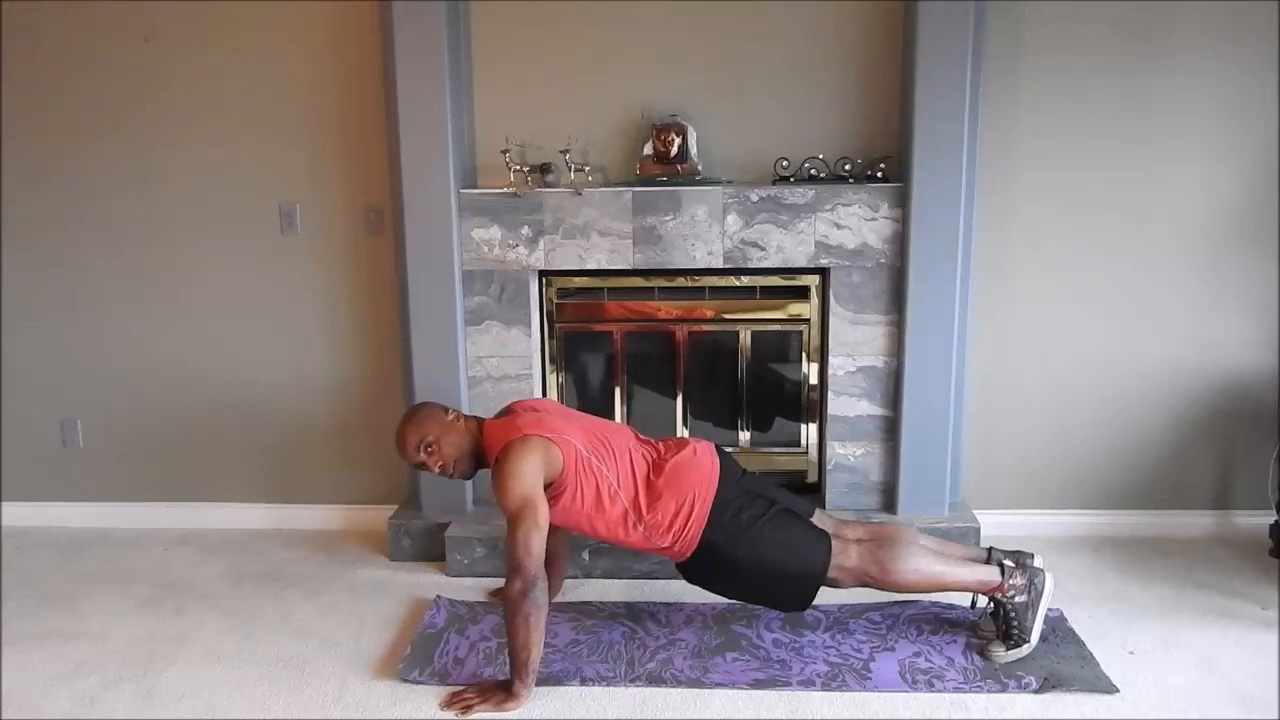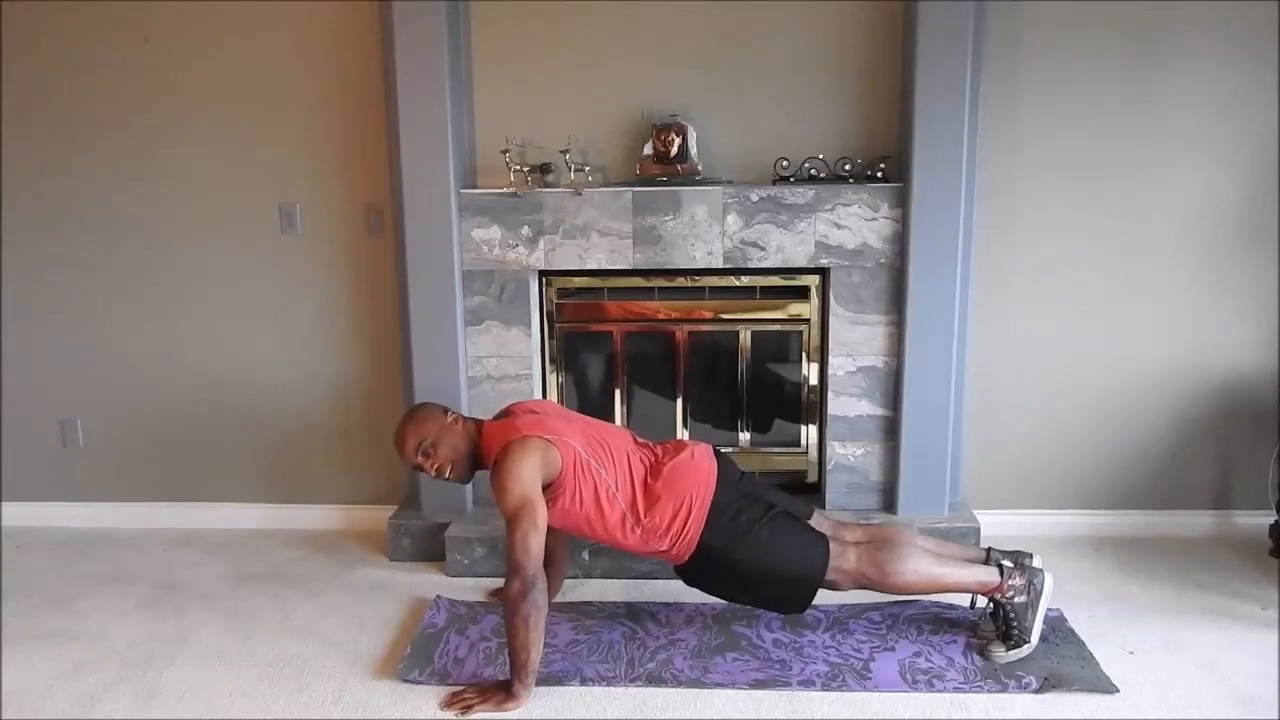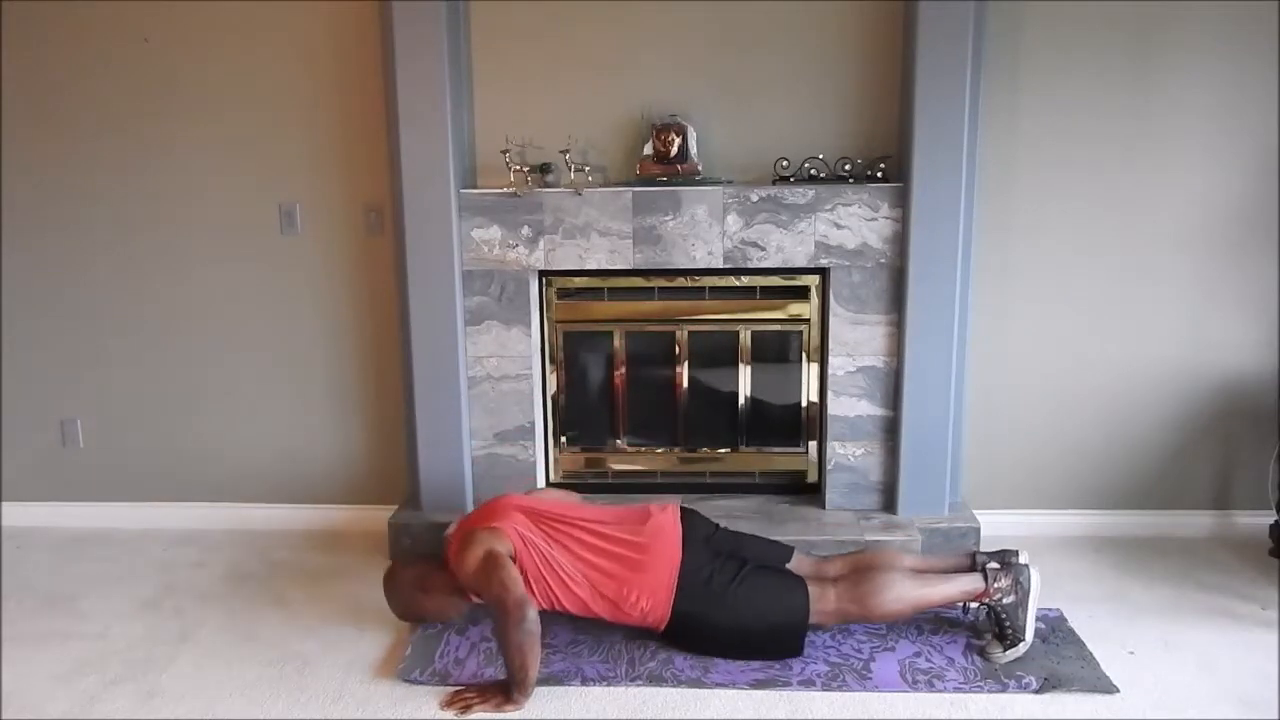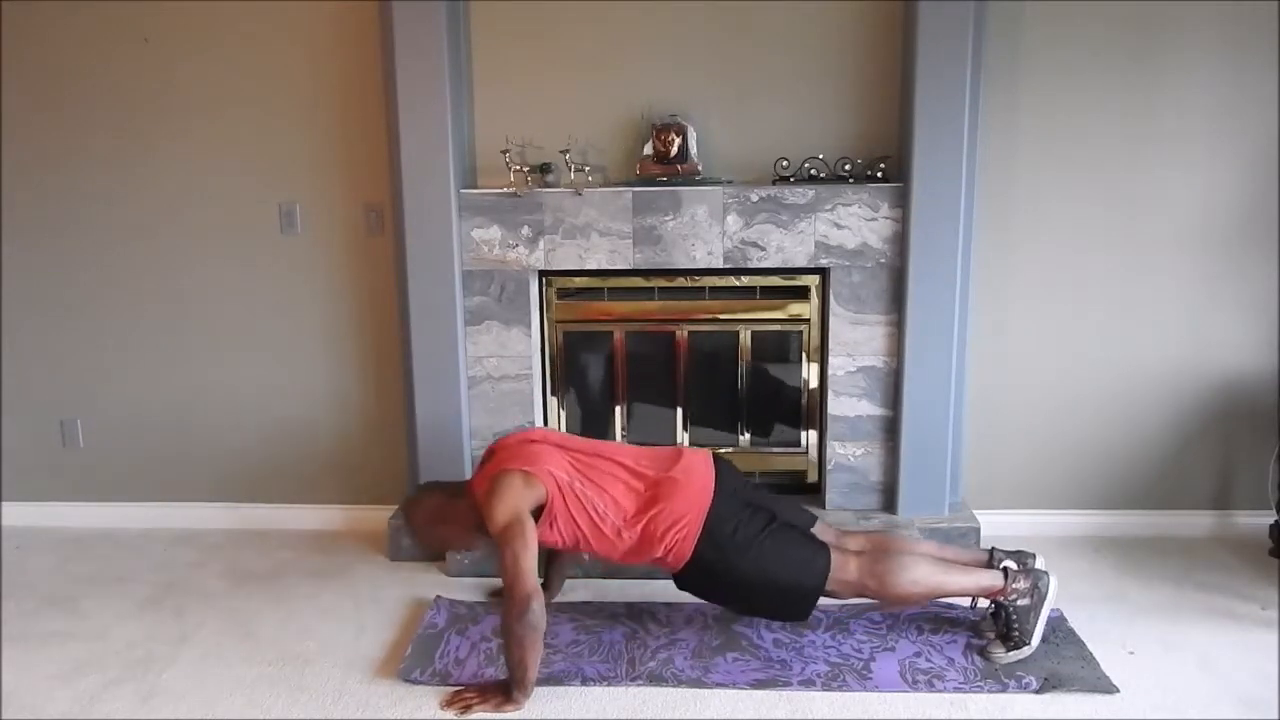
dt=1s
person 1, frame 1
left shoulder: (513, 462)
right shoulder: (518, 420)
left elbow: (525, 581)
right elbow: (556, 517)
right wrist: (539, 593)
left hip: (698, 515)
right hip: (698, 473)
left knee: (852, 563)
right knee: (844, 536)
left ankle: (1011, 581)
right ankle: (998, 561)
person 1, frame 2
left shoulder: (512, 464)
right shoulder: (517, 420)
left elbow: (525, 582)
right elbow: (558, 517)
right wrist: (543, 594)
left hip: (697, 519)
right hip: (696, 476)
left knee: (850, 569)
right knee: (846, 538)
left ankle: (1010, 584)
right ankle: (1000, 562)
person 1, frame 3
left shoulder: (471, 554)
right shoulder: (494, 520)
left elbow: (516, 609)
right elbow: (567, 498)
left hip: (678, 592)
right hip: (671, 535)
left knee: (834, 603)
right knee: (825, 569)
left ankle: (997, 586)
right ankle: (986, 565)
person 1, frame 4
left shoulder: (501, 498)
right shoulder: (511, 456)
left elbow: (524, 605)
right wrist: (550, 588)
left hip: (694, 527)
right hip: (699, 481)
left knee: (848, 575)
right knee: (842, 545)
left ankle: (1014, 586)
right ankle: (1001, 563)
